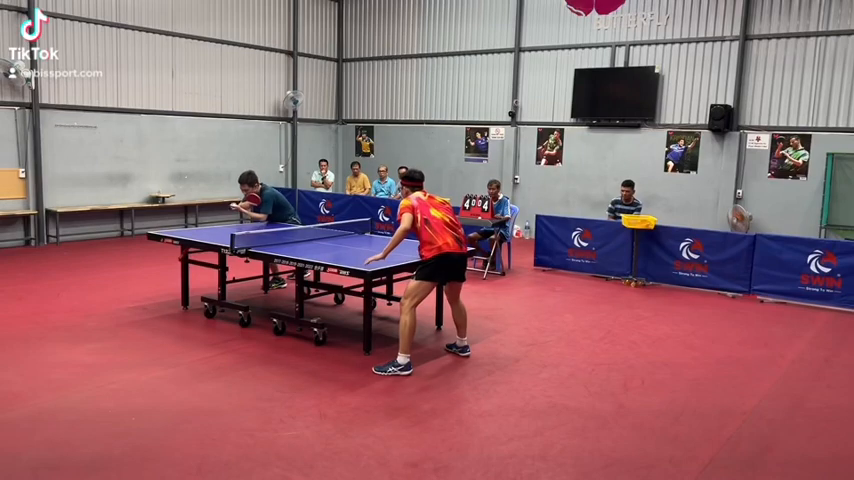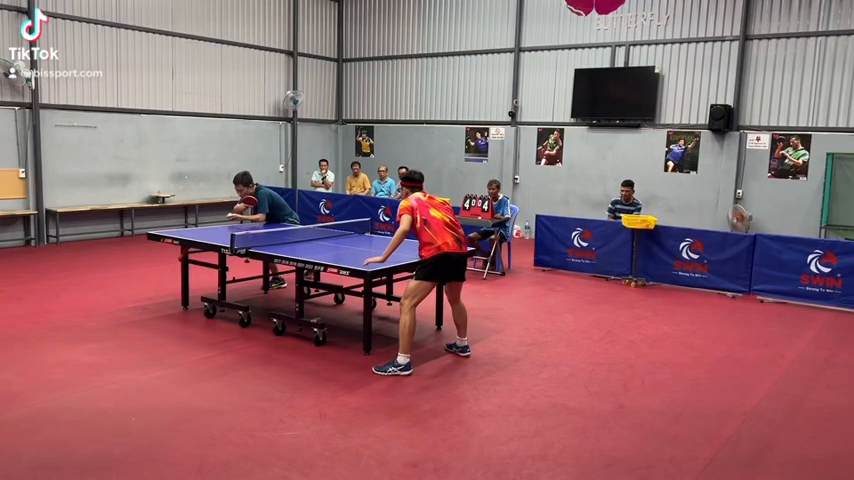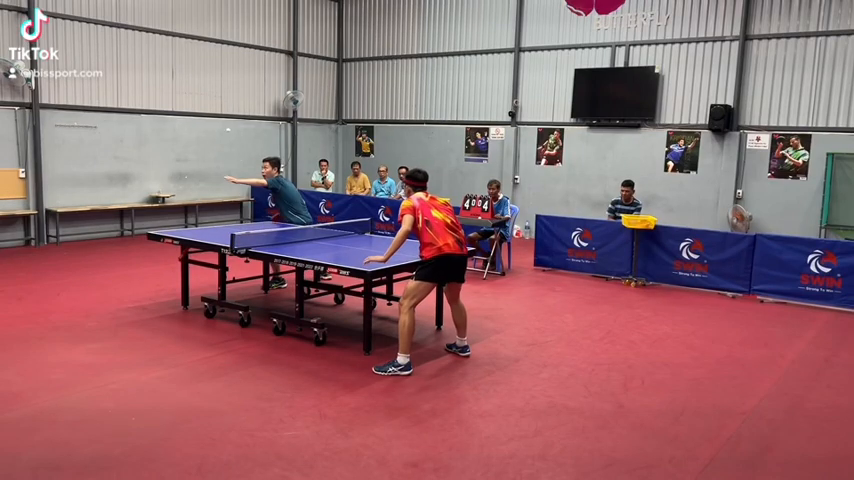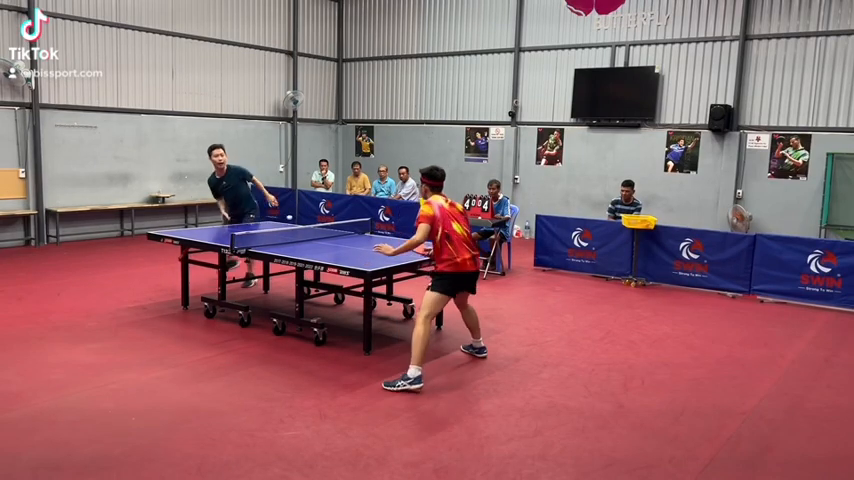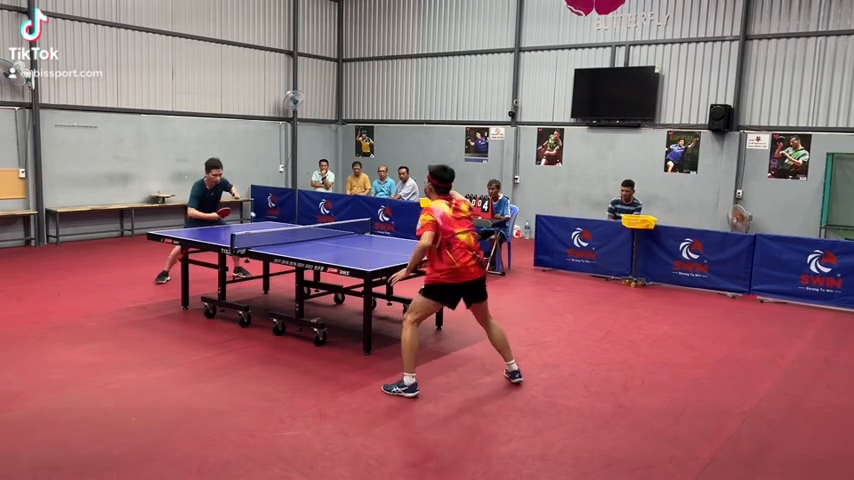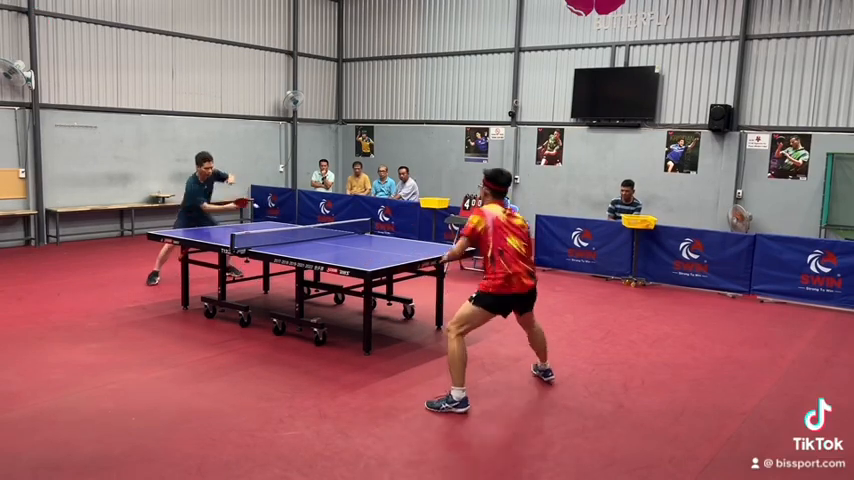
dt=0.7s
person 1, frame 1
left shoulder: (409, 202)
right shoulder: (441, 200)
left elbow: (405, 227)
left wrist: (384, 254)
left hip: (438, 256)
right hip: (459, 252)
left knee: (407, 304)
right knee: (454, 298)
left ankle: (403, 362)
right ankle: (462, 344)
person 1, frame 2
left shoulder: (408, 203)
right shoulder: (441, 201)
left elbow: (404, 229)
left wrist: (383, 257)
left hip: (438, 256)
right hip: (460, 252)
left knee: (407, 304)
right knee: (454, 299)
left ankle: (403, 362)
right ankle: (462, 344)
person 1, frame 3
left shoulder: (410, 203)
right shoulder: (442, 202)
left elbow: (406, 229)
left wrist: (385, 257)
left hip: (438, 256)
right hip: (460, 254)
left knee: (406, 304)
right knee: (454, 299)
left ankle: (403, 362)
right ankle: (462, 344)
person 1, frame 4
left shoulder: (429, 207)
right shoulder: (455, 206)
left elbow: (419, 239)
left wrist: (393, 251)
right wrist: (435, 251)
left hip: (451, 271)
right hip: (471, 267)
left knee: (422, 317)
right knee: (463, 304)
left ankle: (413, 375)
right ankle: (478, 345)
person 1, frame 5
left shoulder: (431, 212)
right shoulder: (463, 205)
left elbow: (425, 244)
left wrist: (407, 270)
right wrist: (448, 188)
left hip: (447, 278)
right hip: (476, 274)
left knee: (410, 320)
right knee: (487, 321)
left ankle: (408, 382)
right ankle: (513, 369)
person 1, frame 6
left shoulder: (482, 215)
right shoulder: (521, 219)
left elbow: (457, 251)
left wrist: (447, 257)
left hip: (498, 286)
right hip: (527, 286)
left knee: (454, 331)
right knee: (529, 323)
left ankle: (458, 397)
right ankle: (544, 368)
person 2, frame 1
left shoulder: (268, 194)
right shoulder: (253, 193)
left elbow: (262, 217)
right elbow: (241, 206)
left wrist: (242, 210)
right wrist: (249, 203)
left hip: (290, 223)
right hip: (278, 222)
left ankle: (277, 279)
person 2, frame 2
left shoulder: (262, 194)
right shoulder: (251, 194)
left elbow: (261, 218)
right elbow: (237, 210)
left wrist: (239, 217)
right wrist: (243, 205)
left hip: (290, 223)
right hip: (279, 222)
left ankle: (277, 279)
person 2, frame 3
left shoulder: (277, 181)
right shoulder: (285, 183)
left elbow: (260, 182)
right elbow: (302, 202)
left wrist: (237, 181)
left hip: (298, 224)
right hip: (306, 221)
left ankle: (278, 279)
person 2, frame 4
left shoulder: (239, 171)
right shoulder: (212, 181)
left elbow: (254, 180)
right elbow: (220, 199)
left wrist: (268, 195)
right wrist: (223, 211)
left hip: (250, 211)
right hip: (234, 214)
left ankle: (250, 276)
right ankle: (231, 260)
person 2, frame 5
left shoulder: (221, 182)
right shoulder: (197, 188)
left elbow: (231, 187)
right elbow: (191, 212)
left wrist: (235, 193)
right wrist: (209, 216)
left hip: (214, 217)
right hip: (195, 219)
right knee: (181, 247)
left ankle: (237, 268)
right ankle: (165, 272)
person 2, frame 6
left shoulder: (212, 173)
right shoulder: (192, 185)
left elbow: (228, 176)
right elbow: (206, 208)
left wrist: (230, 179)
right wrist: (226, 207)
left hip: (203, 218)
right hip: (186, 217)
right knee: (171, 243)
left ankle: (228, 267)
right ankle: (155, 273)
